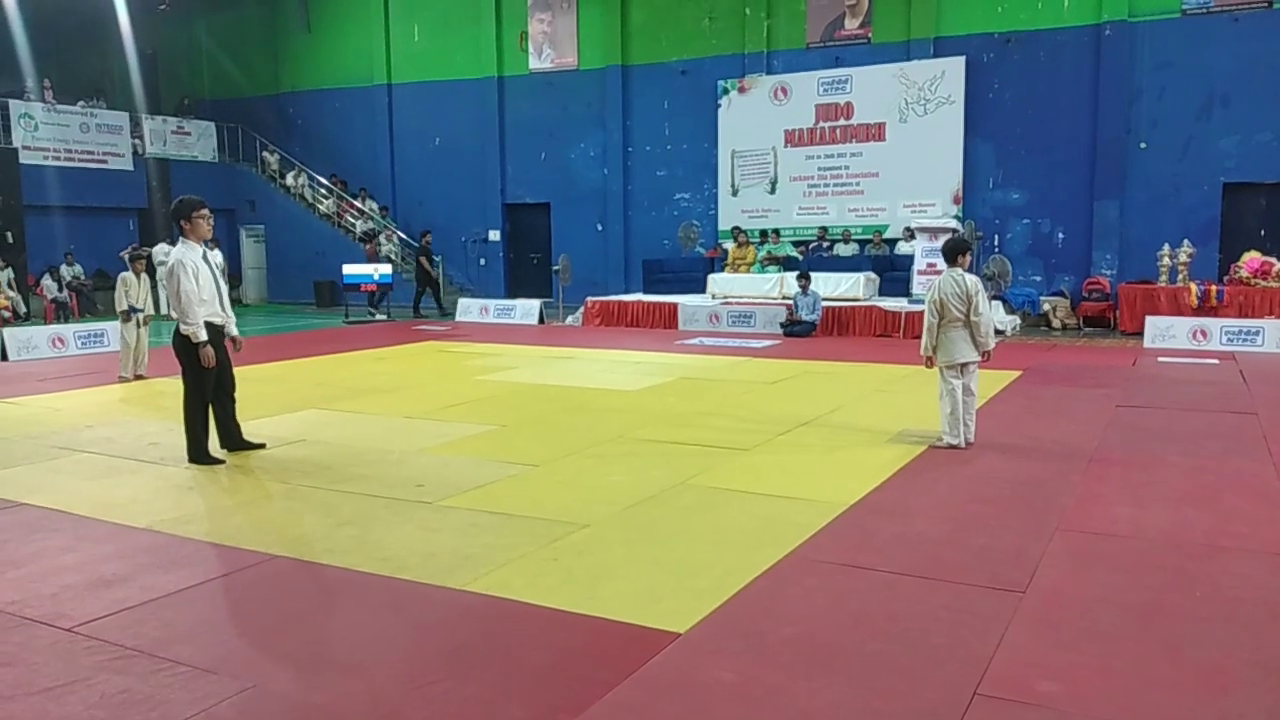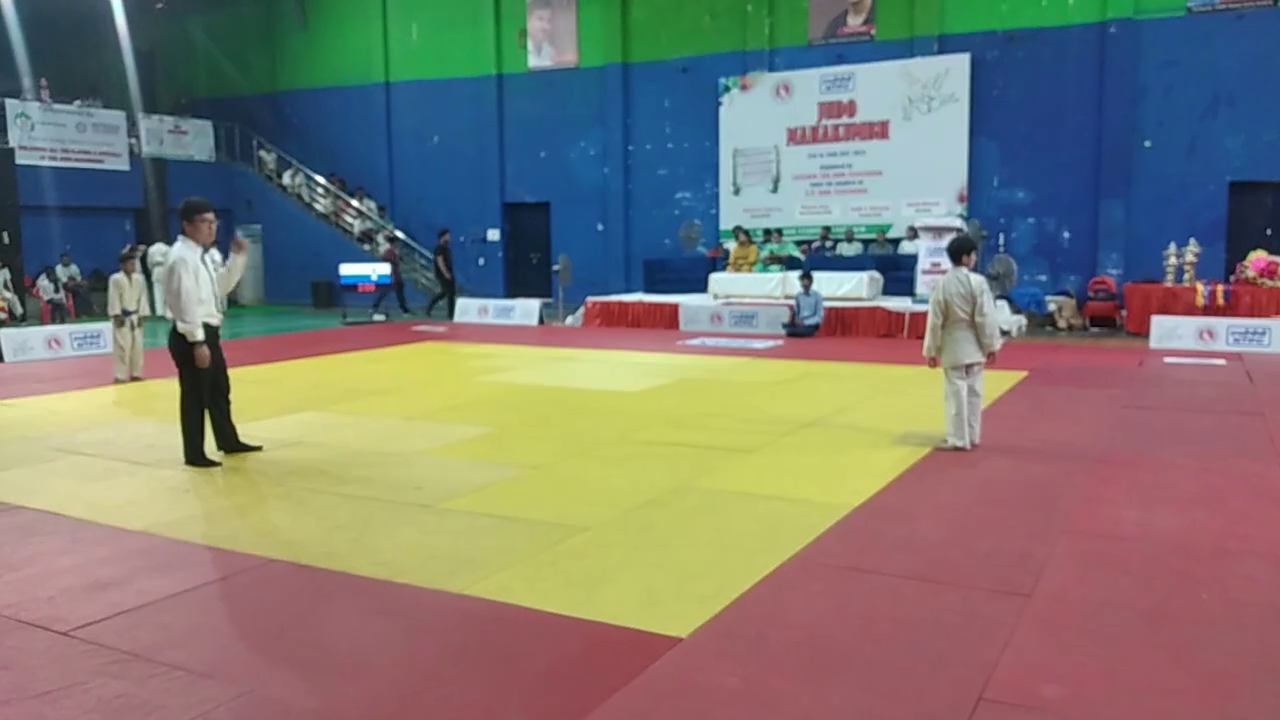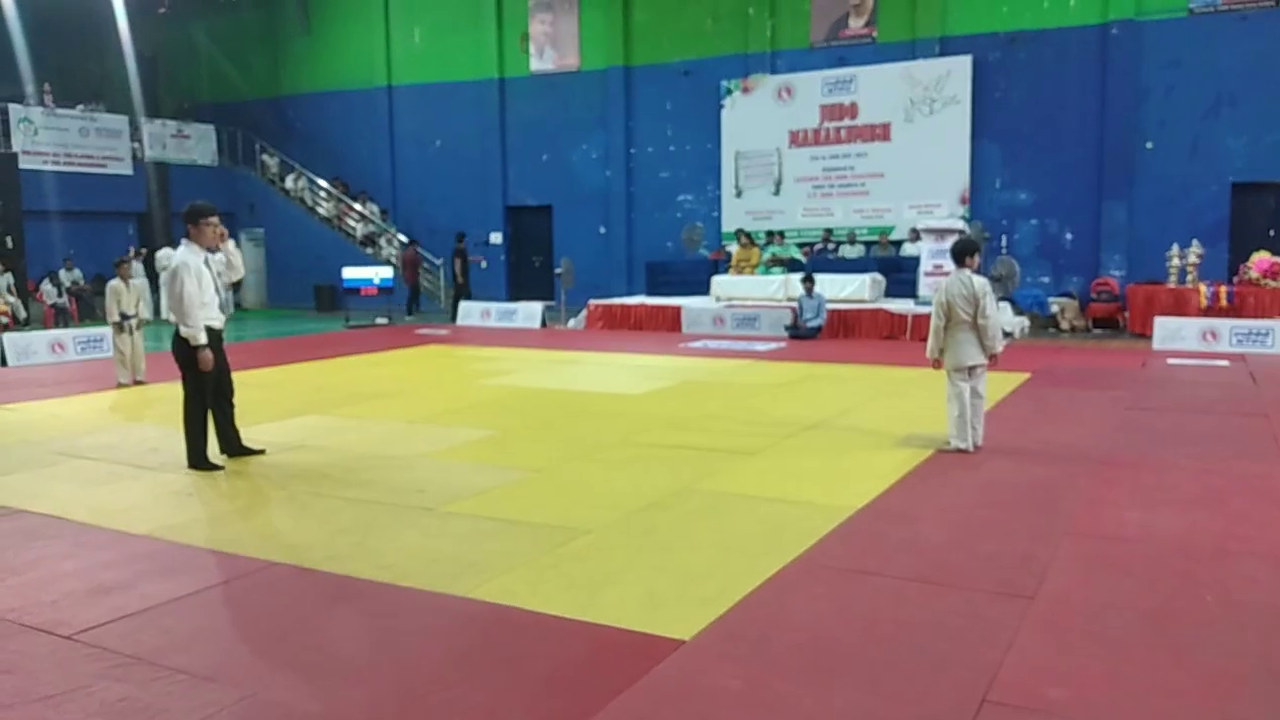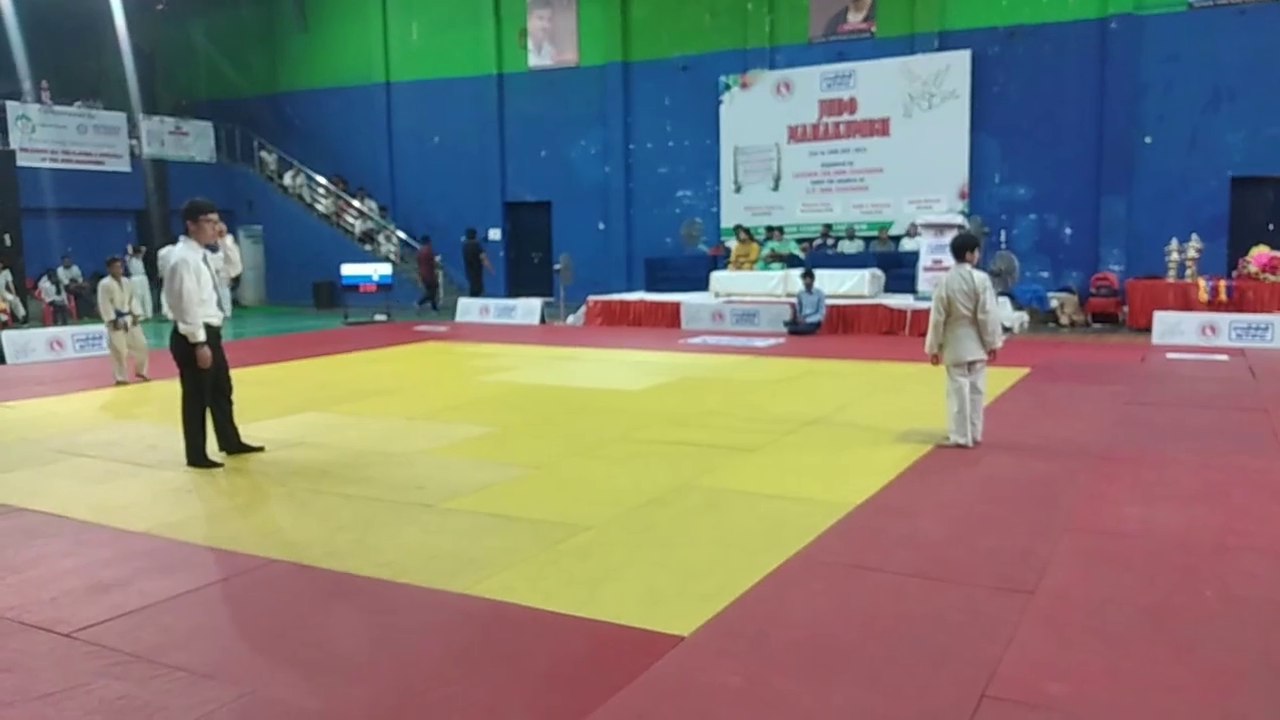
dt=0.3s
person 1, frame 1
left shoulder: (204, 254)
right shoulder: (182, 258)
right elbow: (188, 304)
left wrist: (231, 329)
right wrist: (201, 342)
left hip: (214, 332)
right hip: (196, 336)
left knee: (225, 388)
right knee: (199, 395)
left ankle: (232, 439)
right ankle: (198, 451)
person 1, frame 2
left shoulder: (199, 255)
right shoulder: (182, 257)
left elbow: (222, 285)
right elbow: (186, 303)
left wrist: (237, 257)
right wrist: (198, 343)
left hip: (208, 332)
right hip: (192, 336)
left knee: (219, 390)
right knee: (195, 395)
left ankle: (229, 441)
right ankle: (194, 454)
person 1, frame 3
left shoulder: (204, 258)
right shoulder: (185, 261)
right elbow: (189, 307)
left wrist: (226, 244)
right wrist: (200, 346)
left hip: (211, 336)
right hip: (195, 340)
left knee: (223, 393)
right knee: (198, 399)
left ankle: (232, 445)
right ankle: (197, 457)
person 1, frame 4
left shoulder: (202, 255)
right shoulder: (183, 258)
right elbow: (187, 304)
right wrist: (199, 343)
left hip: (209, 333)
right hip: (193, 337)
left knee: (221, 390)
right knee: (197, 396)
left ankle: (231, 442)
right ankle: (196, 455)
person 2, frame 1
left shoulder: (937, 284)
right shoulder: (972, 282)
left elbow: (931, 321)
right elbow: (981, 316)
left wrist: (928, 350)
right wrist: (986, 344)
left hip: (947, 344)
right hip: (968, 343)
left knee: (951, 391)
right knee: (968, 390)
left ankle: (953, 437)
right ankle: (967, 434)
person 2, frame 2
left shoulder: (942, 284)
right shoulder: (978, 282)
left elbow: (935, 320)
right elbow: (986, 317)
left wrist: (932, 350)
right wrist: (991, 346)
left hip: (952, 345)
right hip: (974, 344)
left knee: (956, 392)
right knee: (973, 391)
left ankle: (959, 439)
right ankle: (972, 436)
person 2, frame 3
left shoulder: (945, 285)
right shoulder: (980, 283)
left elbow: (938, 322)
right elbow: (988, 319)
left wrist: (935, 352)
right wrist: (993, 348)
left hip: (955, 347)
right hip: (977, 347)
left knee: (959, 393)
right knee: (976, 393)
left ankle: (961, 440)
right ankle: (975, 438)
person 2, frame 4
left shoulder: (945, 281)
right shoulder: (981, 279)
left elbow: (938, 317)
right elbow: (988, 314)
left wrist: (934, 347)
right wrist: (992, 342)
left hip: (954, 343)
right hip: (976, 342)
left knee: (958, 389)
right knee: (975, 388)
left ankle: (961, 436)
right ankle: (974, 433)
